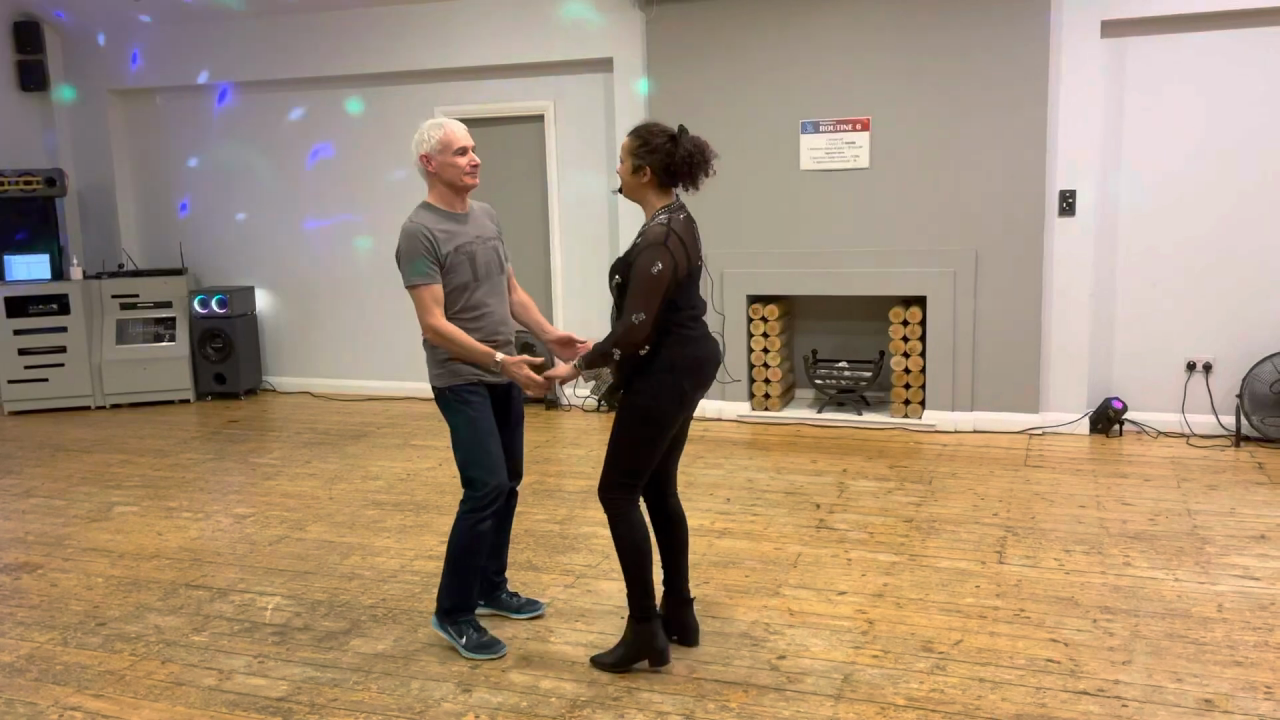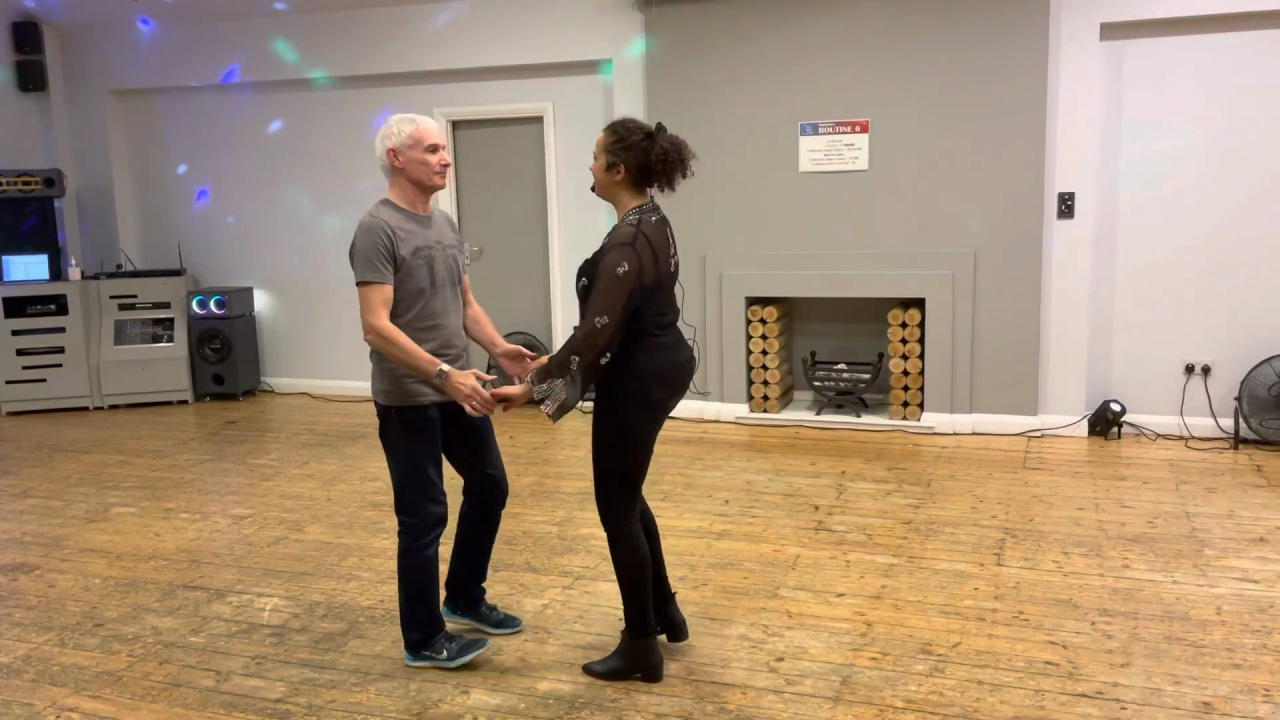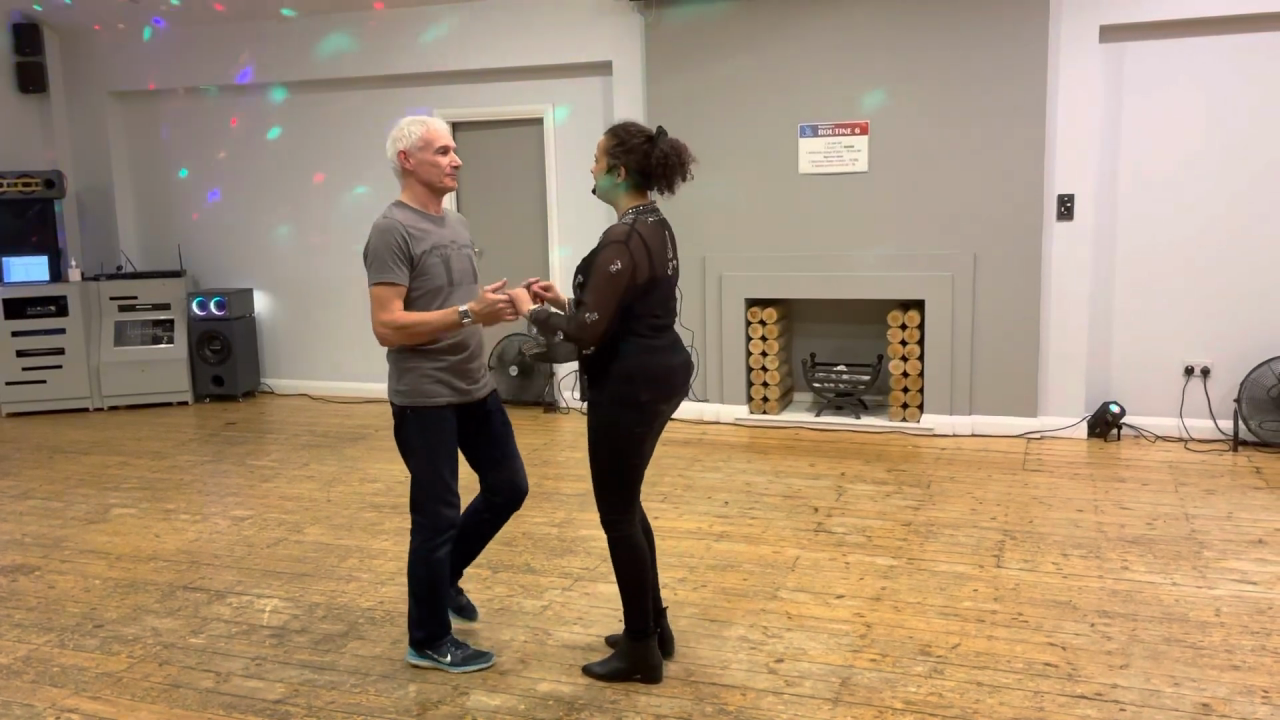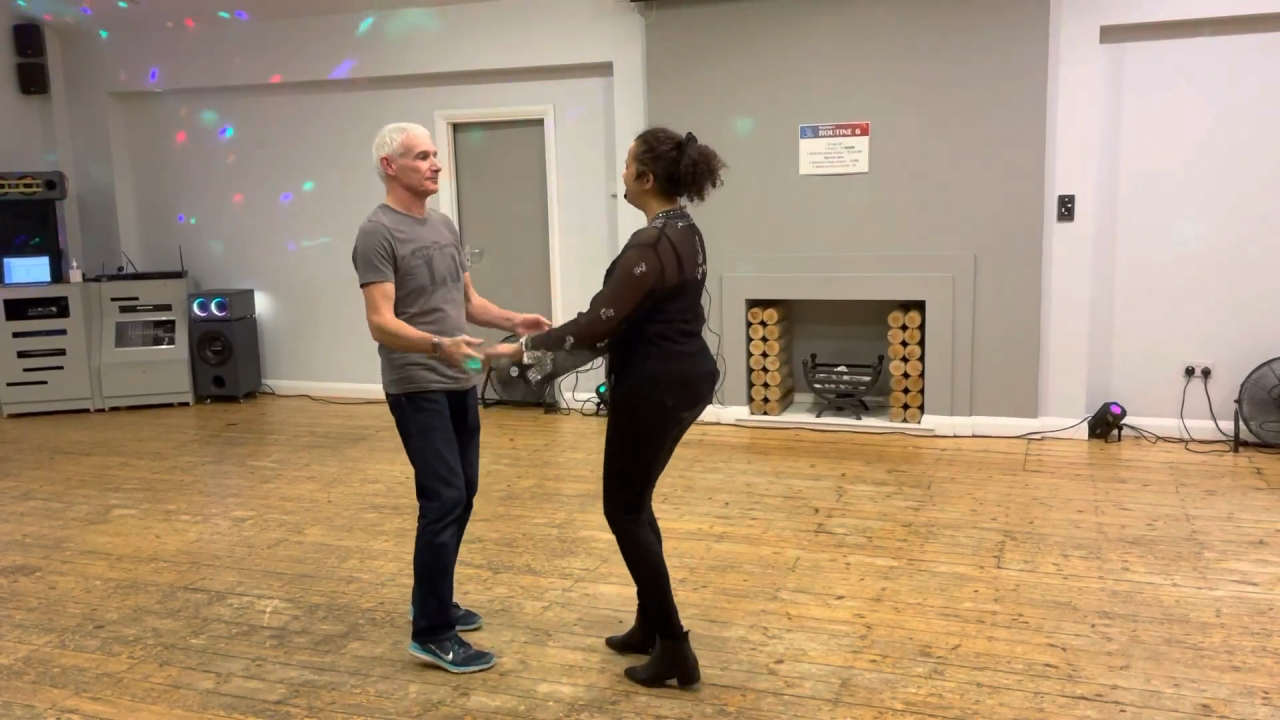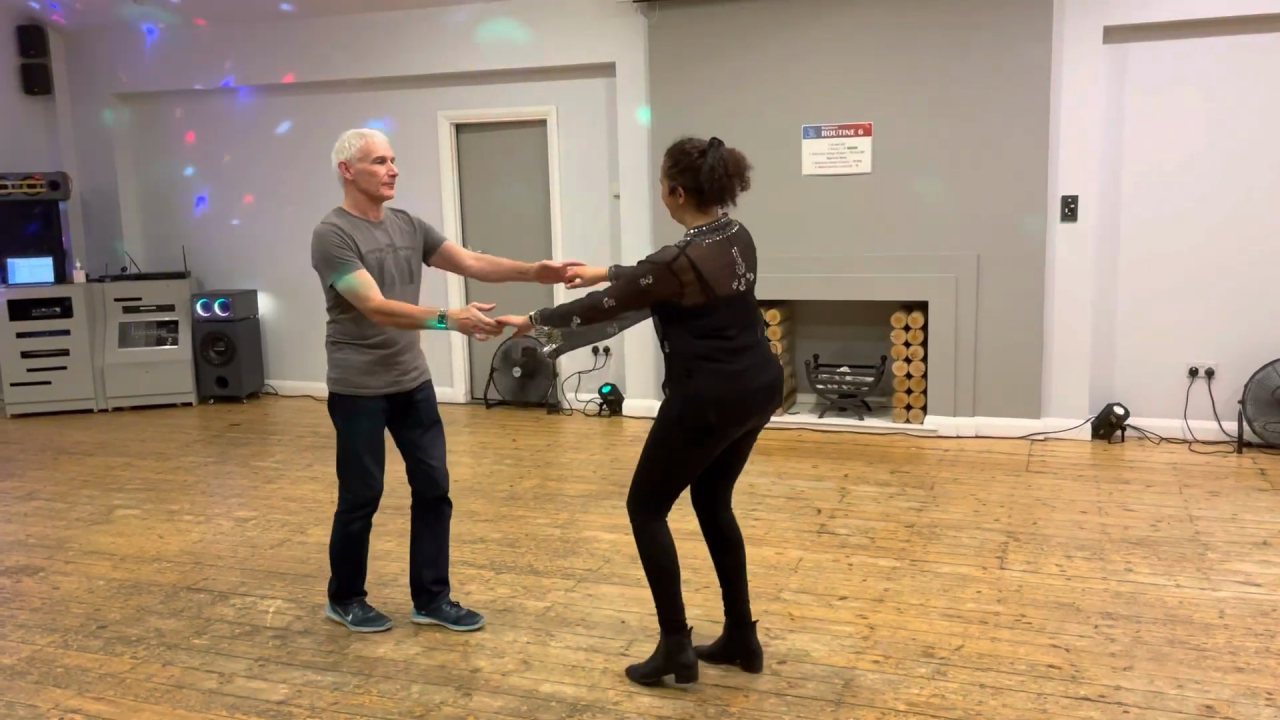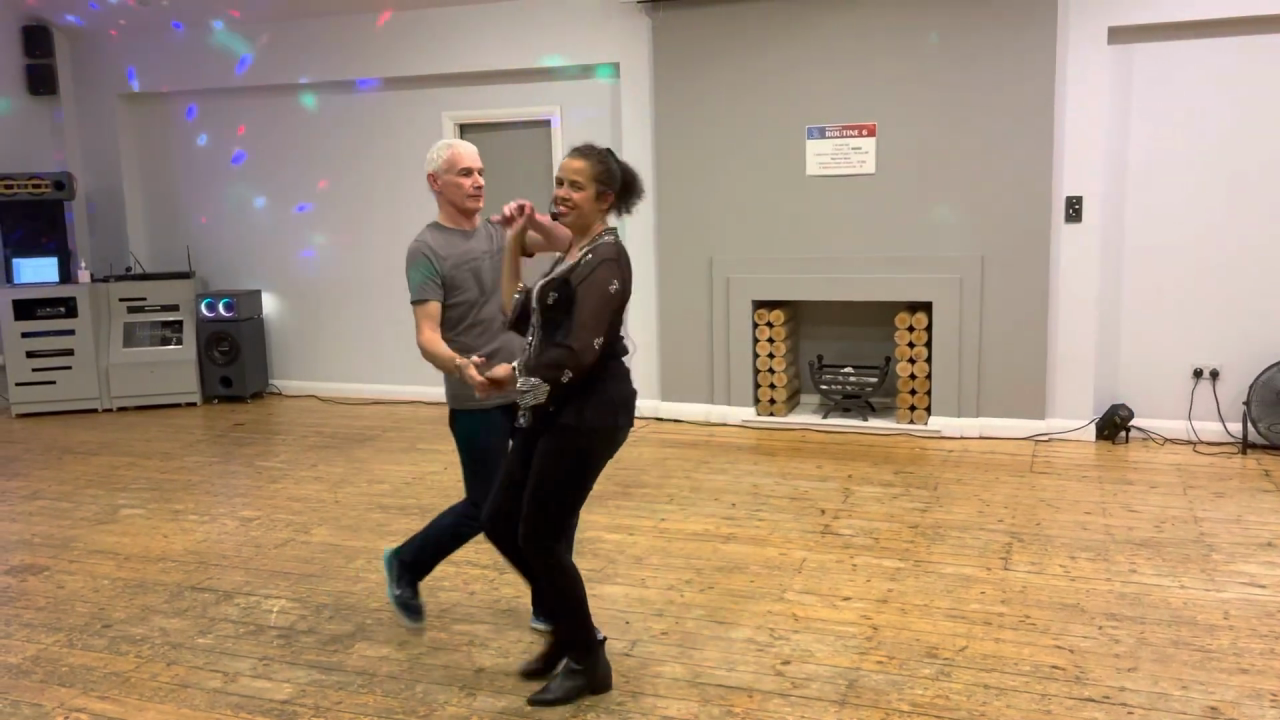
dt=0.7s
person 1, frame 1
left shoulder: (657, 239)
right shoulder: (676, 219)
left elbow: (636, 330)
left wrist: (578, 367)
right wrist: (600, 349)
left hip: (667, 373)
right hip: (686, 363)
left knee: (618, 491)
right knee: (658, 488)
left ankle: (645, 632)
right ankle: (678, 613)
person 1, frame 2
left shoulder: (626, 242)
right shoulder: (653, 223)
left elbow: (596, 333)
left wrist: (532, 386)
right wrist: (557, 361)
left hip: (637, 382)
right hip: (662, 368)
left knee: (616, 509)
right knee: (627, 496)
left ankle: (641, 647)
right ankle: (664, 612)
person 1, frame 3
left shoulder: (622, 238)
right shoulder: (655, 226)
left elbow: (590, 330)
left wrist: (532, 312)
right wrist: (565, 300)
left hip: (630, 384)
right hip: (661, 372)
left knee: (617, 512)
right knee: (624, 502)
left ankle: (640, 650)
right ankle: (654, 626)
person 1, frame 4
left shoulder: (650, 242)
right shoulder: (684, 231)
left elbow: (600, 324)
left wrist: (526, 345)
right wrist: (570, 325)
left hip: (654, 386)
right hip: (686, 377)
left knee: (624, 511)
right knee: (634, 502)
left ankle: (674, 649)
right ankle: (650, 627)
person 1, frame 5
left shoulder: (680, 259)
right shoulder: (737, 237)
left elbow: (605, 307)
left wrist: (531, 320)
right wrist: (604, 271)
left hip: (707, 399)
right hip: (758, 386)
left knee: (646, 506)
right knee: (712, 503)
left ankle: (676, 648)
right ankle: (741, 637)
person 1, frame 6
left shoulder: (607, 259)
right shoulder: (570, 252)
left elbow: (580, 350)
right elbow: (520, 316)
left wrist: (513, 372)
right wrist: (514, 248)
left hip: (588, 413)
right hip: (550, 411)
left knee: (540, 536)
right knee: (499, 523)
left ankle: (588, 663)
right ankle: (567, 635)
person 2, frame 1
left shoulder: (486, 216)
right shoulder: (420, 233)
left elbow: (511, 290)
right elbow: (435, 325)
left wrist: (548, 333)
right wrist: (502, 362)
left hip: (504, 374)
right hip: (461, 379)
left knee: (508, 482)
right knee: (487, 487)
left ankle: (489, 589)
right ankle: (454, 614)
person 2, frame 2
left shoulder: (446, 224)
right shoulder: (378, 230)
right elbow: (376, 326)
left wrist: (498, 348)
right wrist: (444, 374)
left hip: (454, 388)
right hip: (408, 397)
left knee: (490, 486)
right knee: (424, 515)
left ankle: (465, 599)
right ankle: (424, 640)
person 2, frame 3
left shoulder: (457, 224)
right shoulder: (392, 231)
right elbow: (388, 327)
left wrist: (509, 300)
right wrist: (468, 314)
left hip: (476, 389)
right hip: (424, 397)
left knee: (508, 488)
right knee: (438, 515)
left ankle: (443, 580)
right ankle: (429, 641)
person 2, frame 4
left shoulder: (444, 225)
right shoulder: (378, 232)
left elbow: (467, 301)
right elbow: (381, 324)
left wrist: (512, 320)
right wrist: (442, 345)
left hip: (459, 383)
right hip: (417, 386)
left knee: (462, 495)
right knee: (444, 498)
left ankle: (431, 600)
right ankle: (433, 633)
person 2, frame 5
left shoulder: (409, 226)
right shoulder: (332, 235)
left elbow: (471, 263)
right elbow: (376, 309)
left wrist: (535, 270)
right wrist: (450, 319)
left hip: (411, 380)
right hip: (357, 388)
left knee: (433, 487)
right knee: (362, 495)
left ankle: (430, 598)
right ankle: (344, 598)
person 2, frame 6
left shoulder: (502, 231)
right shoulder: (426, 250)
left elbow: (566, 243)
right elbow: (428, 336)
left wrist: (537, 224)
right wrist: (461, 367)
right hip: (476, 400)
right knee: (483, 506)
left ankle: (550, 606)
right ankle: (405, 565)
